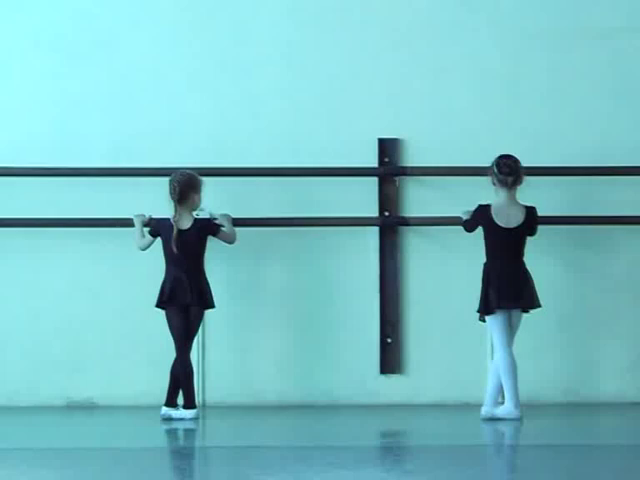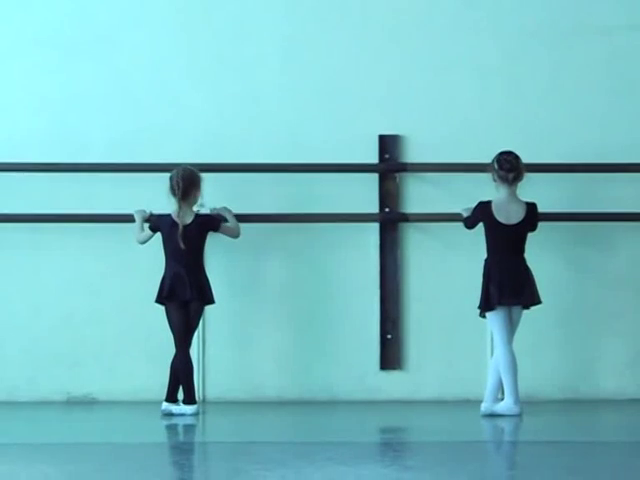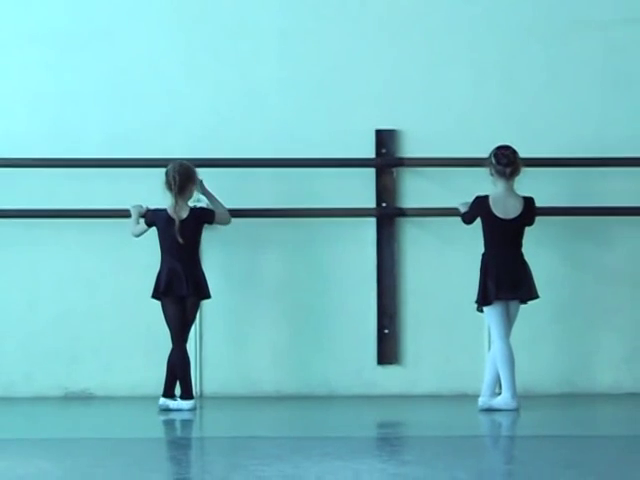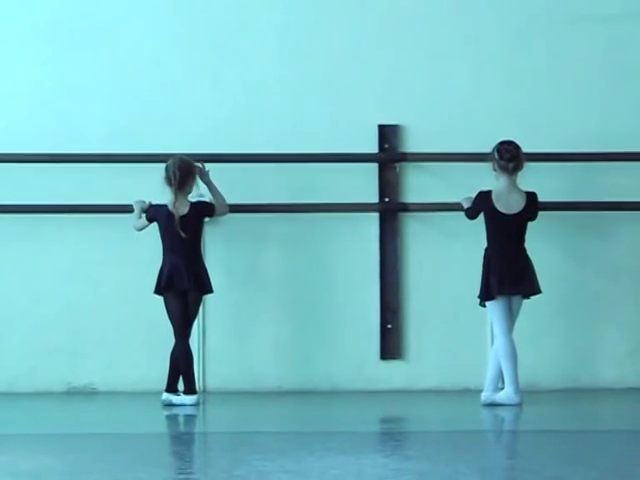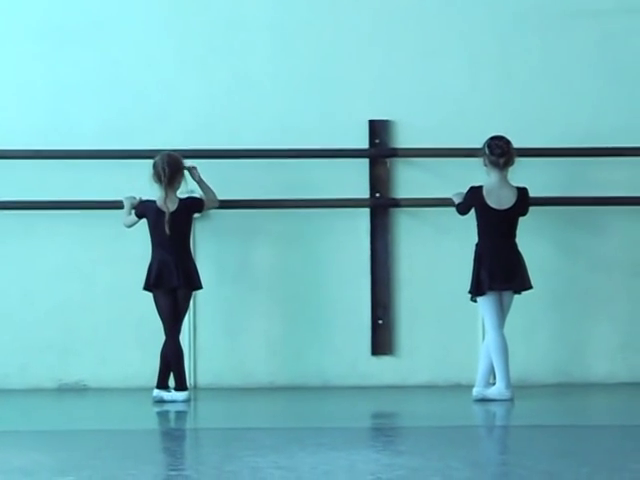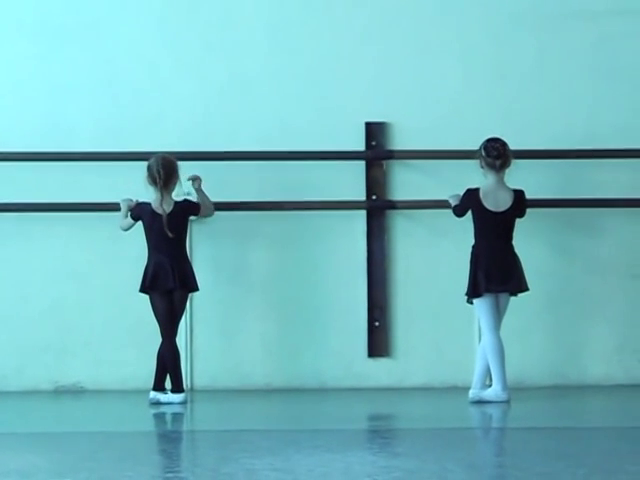
dt=0.2s
person 1, frame 1
left shoulder: (484, 212)
right shoulder: (529, 213)
left elbow: (468, 226)
left wrist: (466, 216)
left hip: (494, 283)
right hip: (518, 283)
left knee: (502, 346)
right knee: (502, 346)
left ankle: (512, 405)
right ankle: (490, 404)
person 1, frame 2
left shoulder: (485, 208)
right shoulder: (529, 210)
left elbow: (469, 223)
left wrist: (466, 213)
left hip: (495, 280)
right hip: (519, 279)
left knee: (501, 343)
right knee: (503, 344)
left ankle: (512, 401)
right ankle: (490, 400)
person 1, frame 3
left shoulder: (482, 203)
right shoulder: (527, 204)
left elbow: (467, 219)
left wrist: (463, 208)
left hip: (493, 274)
right hip: (516, 274)
left knee: (499, 337)
right knee: (500, 338)
left ankle: (509, 396)
right ankle: (487, 395)
person 1, frame 4
left shoulder: (485, 198)
right shoulder: (530, 199)
left elbow: (471, 214)
left wrist: (467, 203)
left hip: (495, 269)
right hip: (519, 269)
left knee: (502, 332)
right knee: (503, 332)
left ankle: (512, 390)
right ankle: (490, 389)
person 1, frame 5
left shoulder: (476, 193)
right shoulder: (520, 195)
left elbow: (462, 209)
left wrist: (457, 198)
left hip: (486, 264)
right hip: (510, 264)
left knee: (493, 327)
right knee: (494, 328)
left ankle: (503, 386)
right ankle: (481, 385)
person 1, frame 6
left shoulder: (473, 196)
right shoulder: (517, 197)
left elbow: (458, 211)
left wrist: (454, 200)
left hip: (482, 267)
right hip: (506, 267)
left knee: (489, 330)
right knee: (490, 330)
left ankle: (500, 388)
right ankle: (477, 387)
person 2, frame 1
left shoulder: (162, 225)
right shoulder: (204, 225)
left elbow: (141, 245)
right elbow: (231, 239)
left wrist: (139, 224)
right wrist: (226, 220)
left hip: (173, 292)
right hip: (196, 292)
left knee: (182, 350)
right knee: (184, 350)
left ankle: (189, 406)
right ankle: (170, 405)
person 2, frame 2
left shoulder: (162, 221)
right shoulder: (205, 221)
left elbow: (140, 239)
right elbow: (236, 232)
left wrist: (139, 219)
right wrist: (225, 213)
left hip: (172, 287)
right hip: (196, 288)
left knee: (181, 346)
right knee: (183, 346)
left ankle: (190, 402)
right ankle: (171, 400)
person 2, frame 3
left shoulder: (158, 216)
right shoulder: (199, 214)
left elbow: (135, 232)
right elbow: (226, 218)
left wrist: (136, 214)
right wrist: (206, 192)
left hip: (169, 282)
right hip: (192, 282)
left knee: (178, 341)
right knee: (180, 341)
left ankle: (186, 397)
right ankle: (168, 395)
person 2, frame 4
left shoulder: (158, 211)
right shoulder: (199, 209)
left elbow: (137, 226)
right elbow: (224, 208)
left wrist: (138, 209)
right wrist: (208, 181)
left hip: (170, 277)
right hip: (194, 278)
left knee: (181, 336)
right knee: (182, 336)
left ankle: (190, 392)
right ankle: (171, 391)
person 2, frame 5
left shoulder: (147, 207)
right shoulder: (189, 205)
left elbow: (127, 222)
right elbow: (214, 202)
left wrist: (128, 205)
right wrist: (198, 179)
left hip: (160, 274)
right hip: (184, 274)
left knee: (171, 333)
right knee: (173, 333)
left ankle: (181, 388)
right ankle: (162, 387)
person 2, frame 6
left shoulder: (143, 210)
right shoulder: (186, 207)
left elbow: (123, 226)
right elbow: (210, 210)
left wrist: (125, 208)
right wrist: (198, 188)
left hip: (156, 276)
right hip: (180, 276)
left knee: (167, 335)
right knee: (169, 335)
left ankle: (177, 390)
right ankle: (158, 389)
